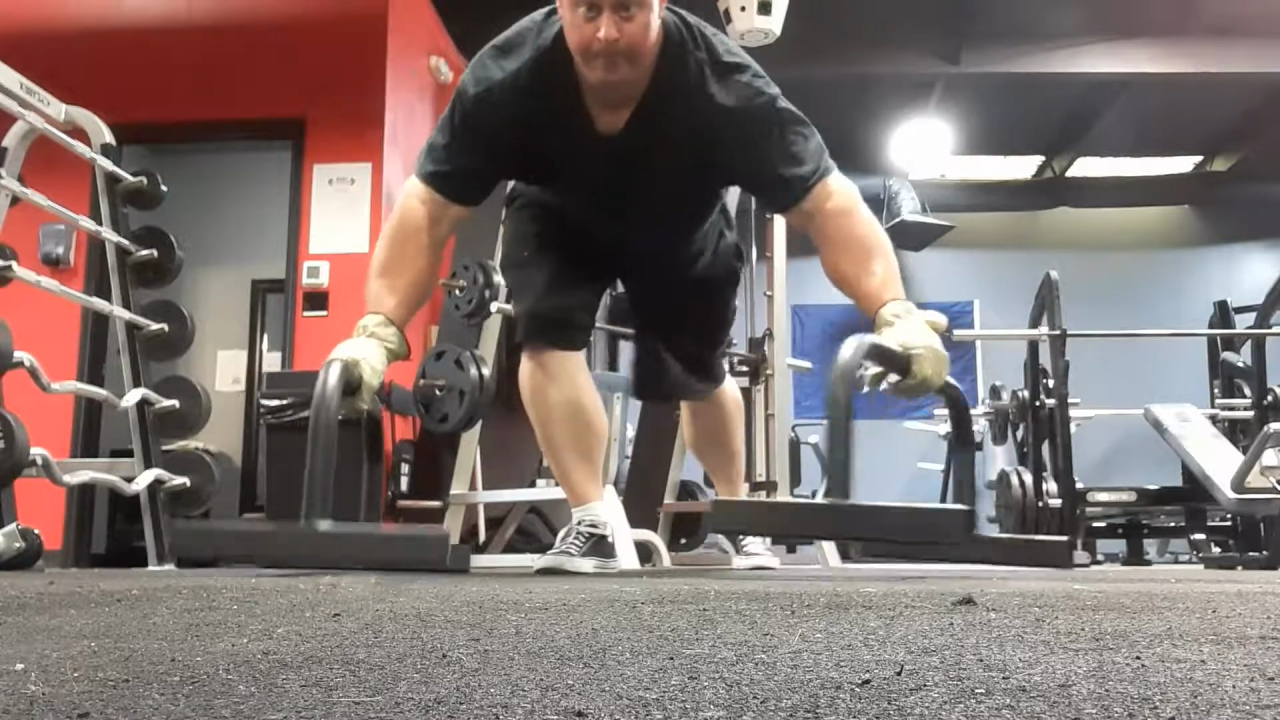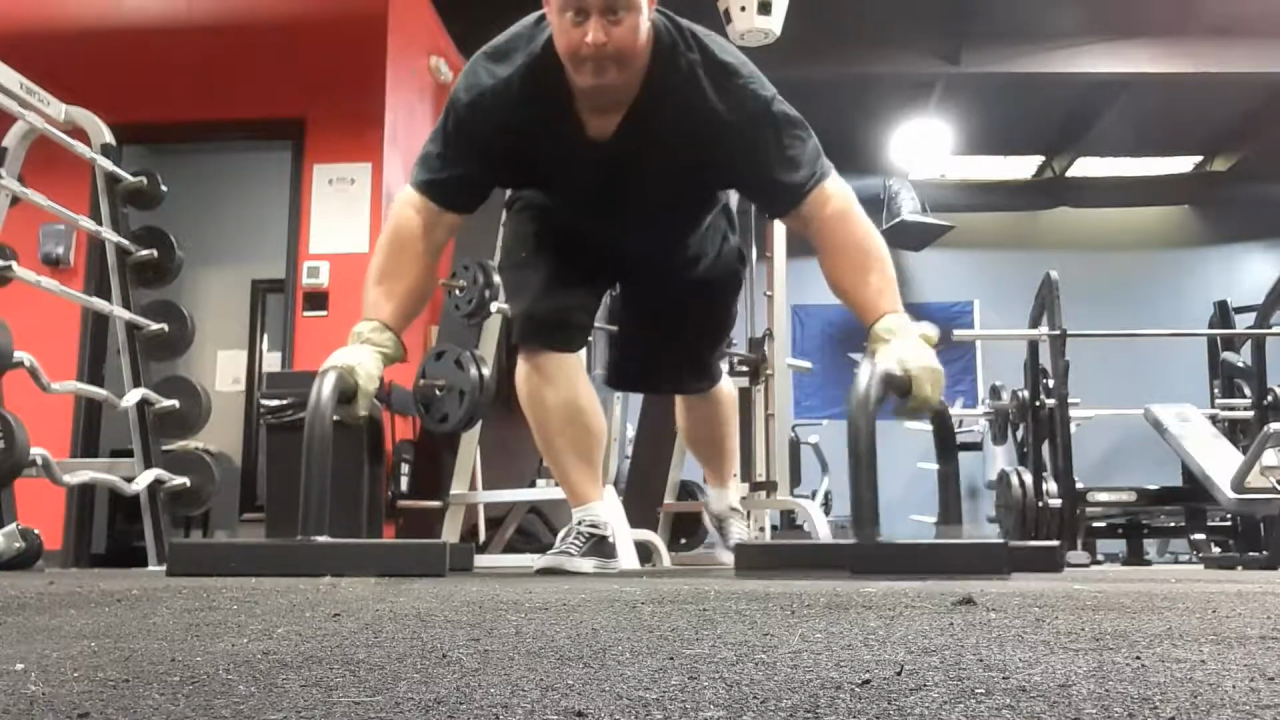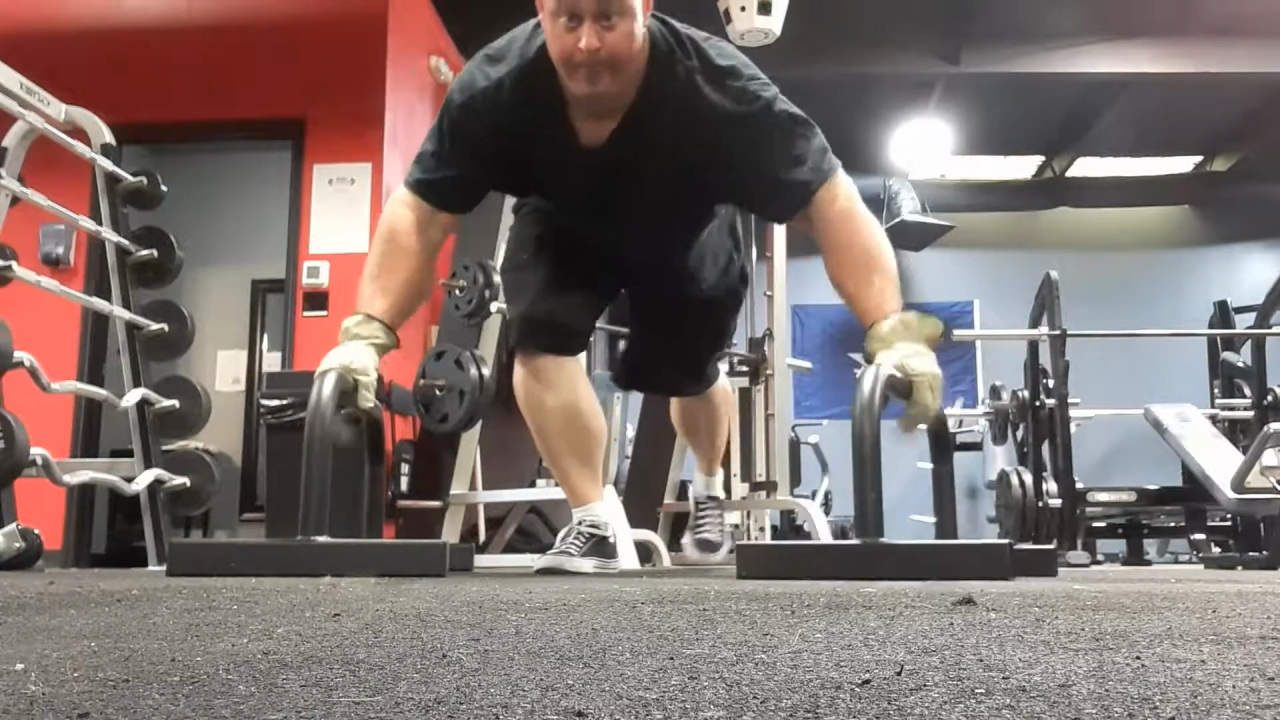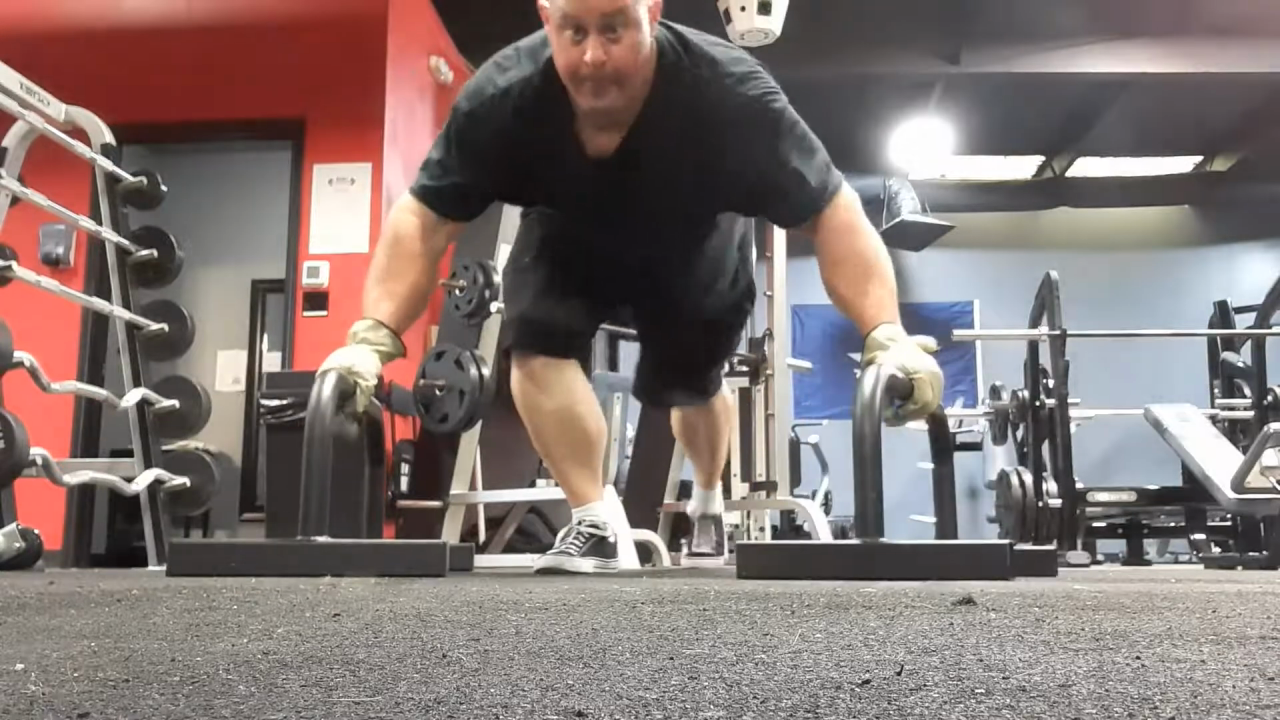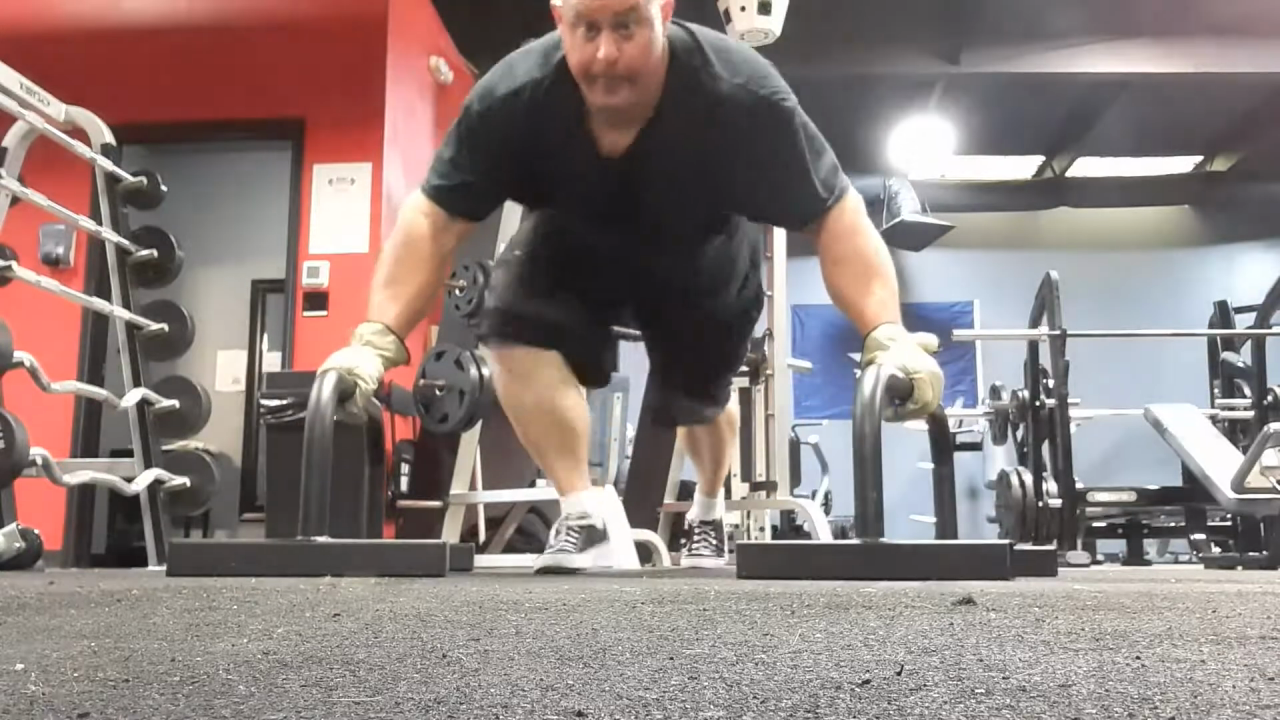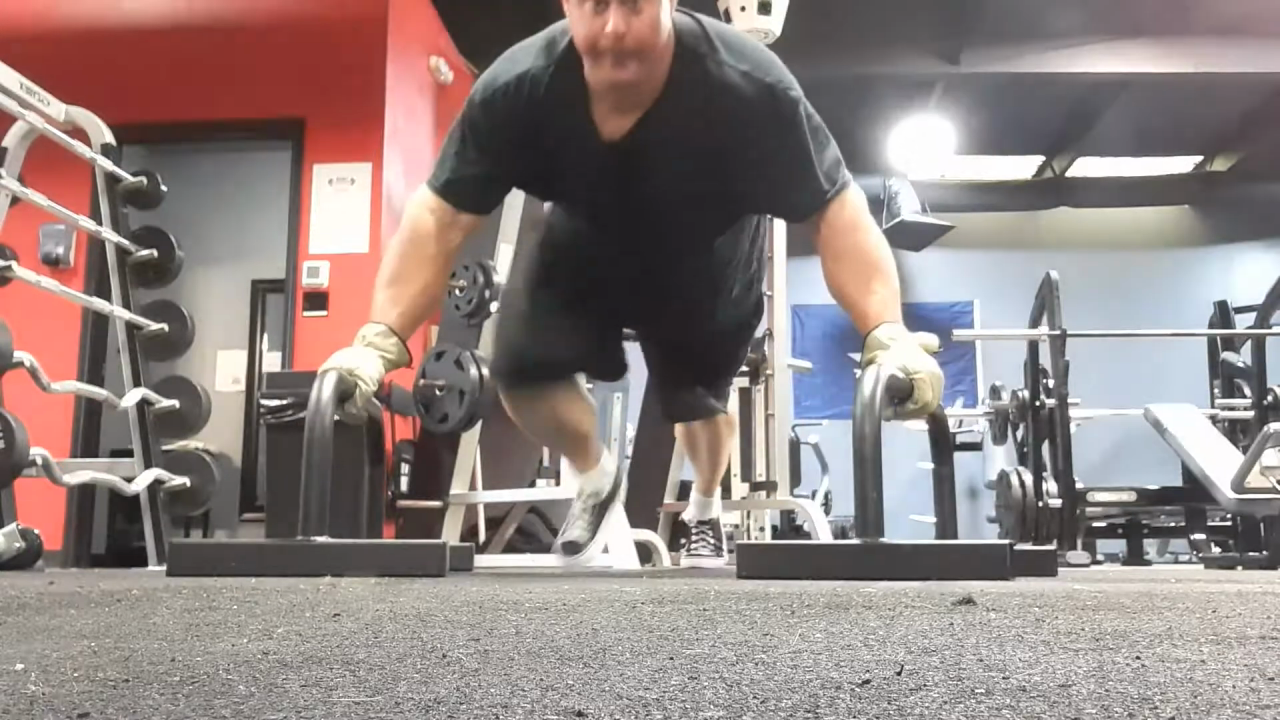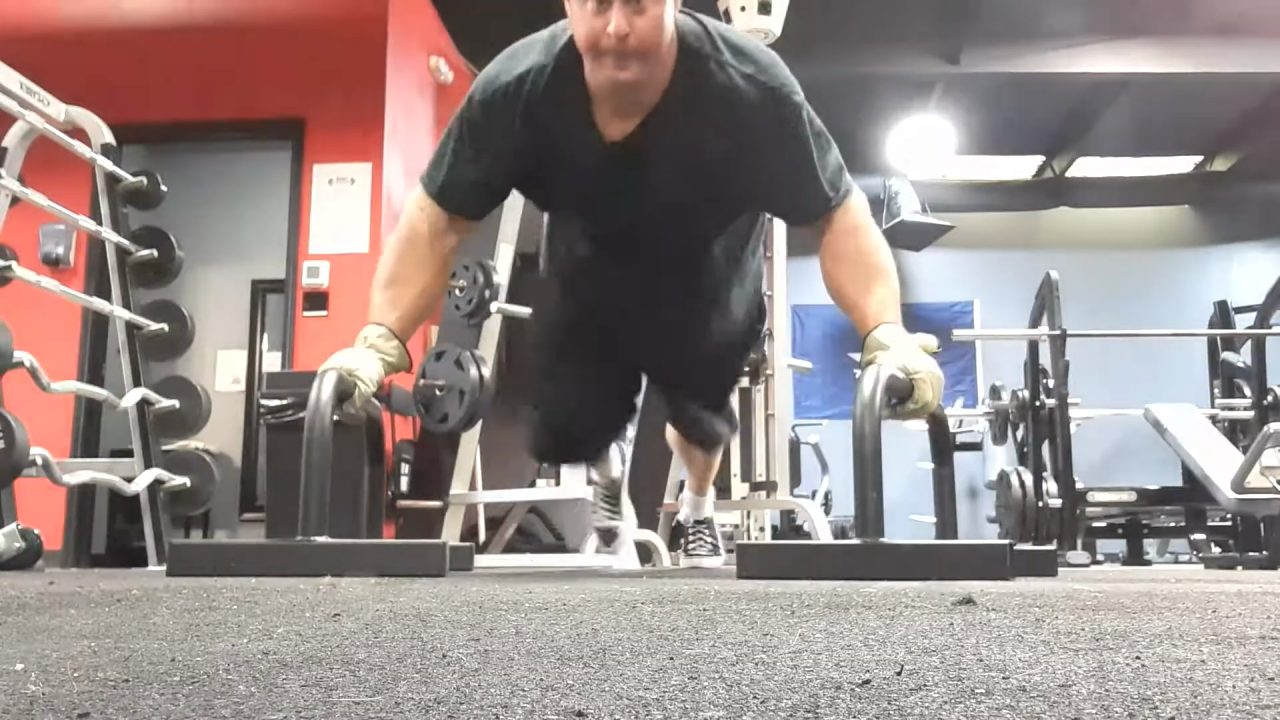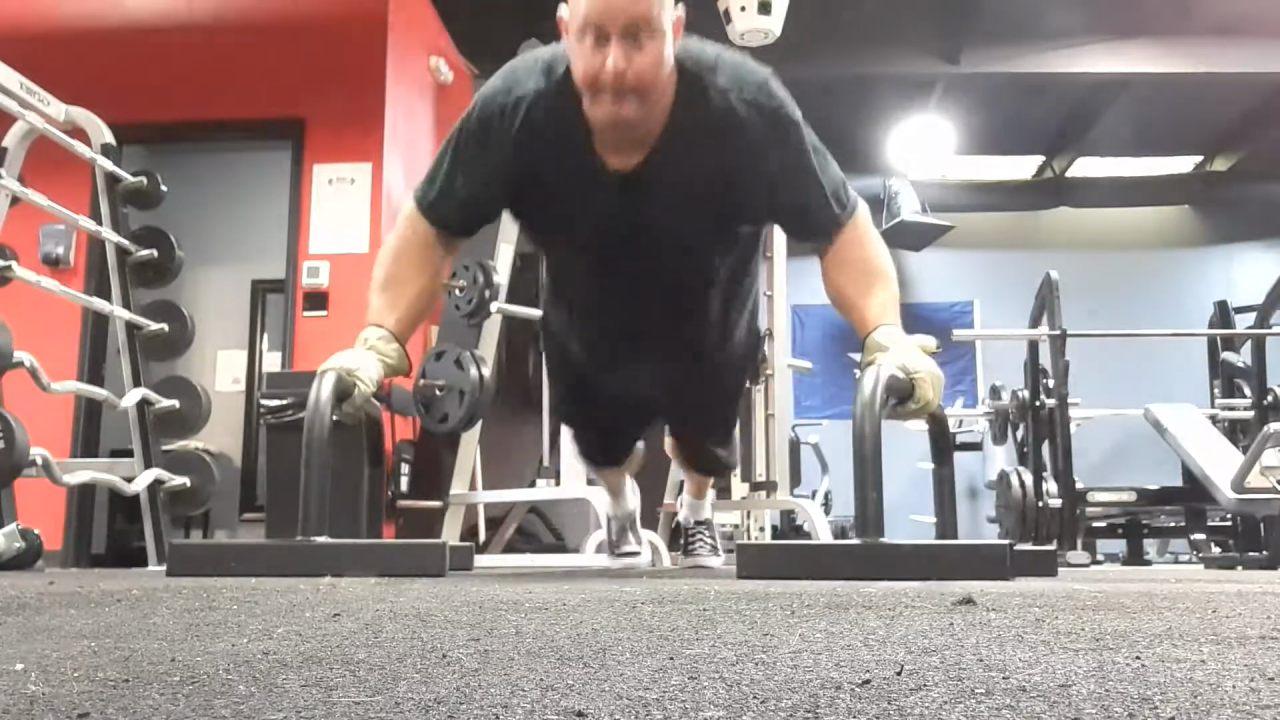
dt=0.1s
person 1, frame 1
left shoulder: (725, 80)
right shoulder: (506, 76)
left elbow: (825, 202)
right elbow: (428, 208)
left wrist: (896, 314)
right wrist: (378, 331)
left hip: (682, 230)
right hip: (560, 221)
left knee: (700, 373)
right knee: (548, 335)
right ankle: (590, 525)
person 1, frame 2
left shoulder: (718, 81)
right shoulder: (499, 80)
left elbow: (822, 205)
right elbow: (423, 215)
left wrist: (892, 328)
right wrist: (373, 338)
left hip: (682, 231)
right hip: (558, 224)
left knee: (695, 371)
right knee: (544, 337)
left ankle: (725, 504)
right ankle: (590, 524)
person 1, frame 3
left shoulder: (719, 84)
right shoulder: (494, 87)
left elbow: (831, 203)
right elbow: (417, 216)
left wrist: (892, 333)
right wrist: (365, 334)
left hip: (683, 240)
right hip: (561, 231)
left knee: (691, 375)
right knee: (540, 342)
left ankle: (707, 489)
right ankle: (591, 524)
person 1, frame 4
left shoulder: (728, 90)
right shoulder: (502, 95)
left elbow: (832, 214)
right elbow: (422, 222)
left wrist: (887, 339)
right wrist: (371, 340)
left hip: (691, 253)
right hip: (568, 241)
left knee: (694, 384)
right knee: (538, 344)
left ankle: (706, 507)
right ankle: (591, 524)
person 1, frame 5
left shoulder: (740, 92)
right shoulder: (514, 94)
left elbow: (835, 217)
right elbow: (435, 222)
left wrist: (888, 337)
right wrist: (377, 340)
left hip: (701, 257)
right hip: (578, 243)
left knee: (699, 399)
right knee: (511, 326)
left ankle: (707, 513)
right ankle: (582, 514)
person 1, frame 6
left shoulder: (743, 80)
right shoulder: (518, 84)
left elbow: (835, 211)
right elbow: (441, 218)
left wrist: (889, 336)
right wrist: (379, 341)
left hip: (707, 254)
right hip: (589, 243)
left knee: (700, 396)
right knee: (524, 371)
left ankle: (704, 513)
right ankle: (595, 476)
person 1, frame 7
left shoulder: (745, 81)
right shoulder: (516, 86)
left elbow: (838, 214)
right elbow: (437, 219)
left wrist: (888, 339)
right wrist: (379, 343)
left hip: (705, 277)
right hip: (591, 271)
left knee: (700, 419)
right knee: (574, 429)
left ankle: (698, 514)
right ankle: (608, 482)
person 1, frame 8
left shoulder: (745, 105)
right shoulder: (513, 106)
left elbow: (841, 227)
right elbow: (428, 230)
left wrist: (887, 340)
right wrist: (378, 345)
left hip: (705, 307)
right hip: (589, 312)
left knee: (702, 441)
right knee: (603, 442)
left ankle: (696, 516)
right ankle: (623, 508)
